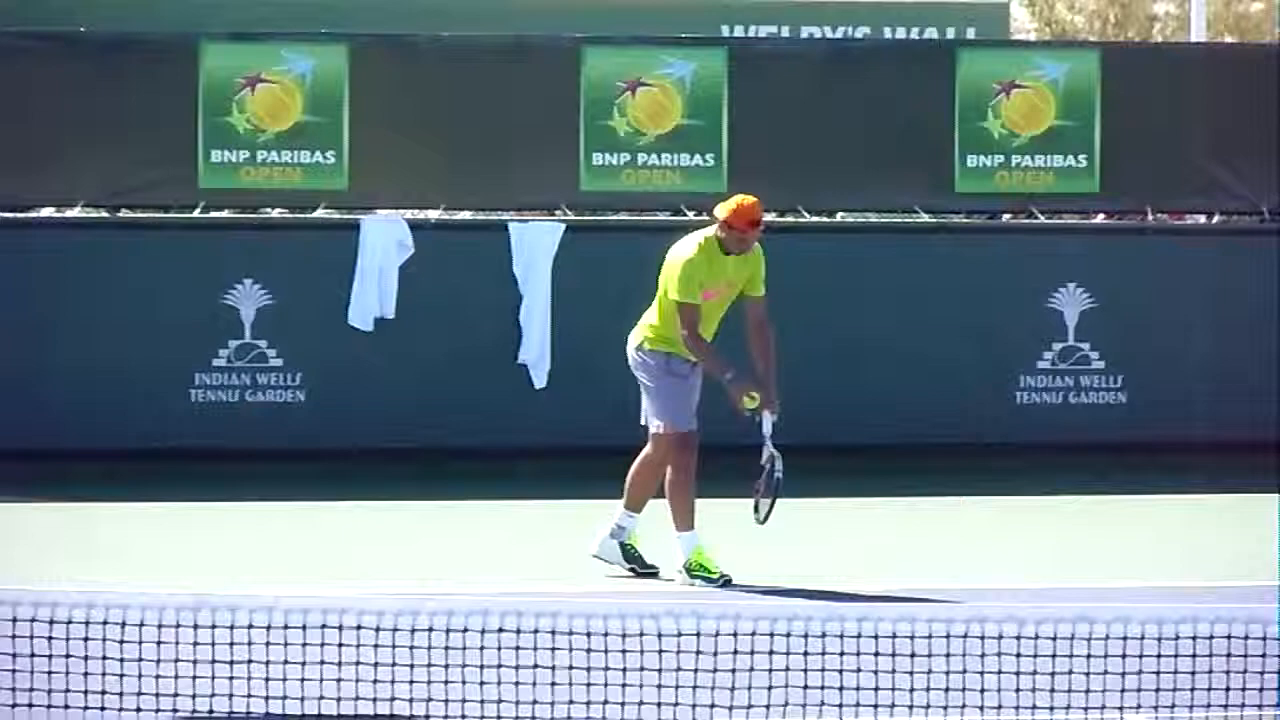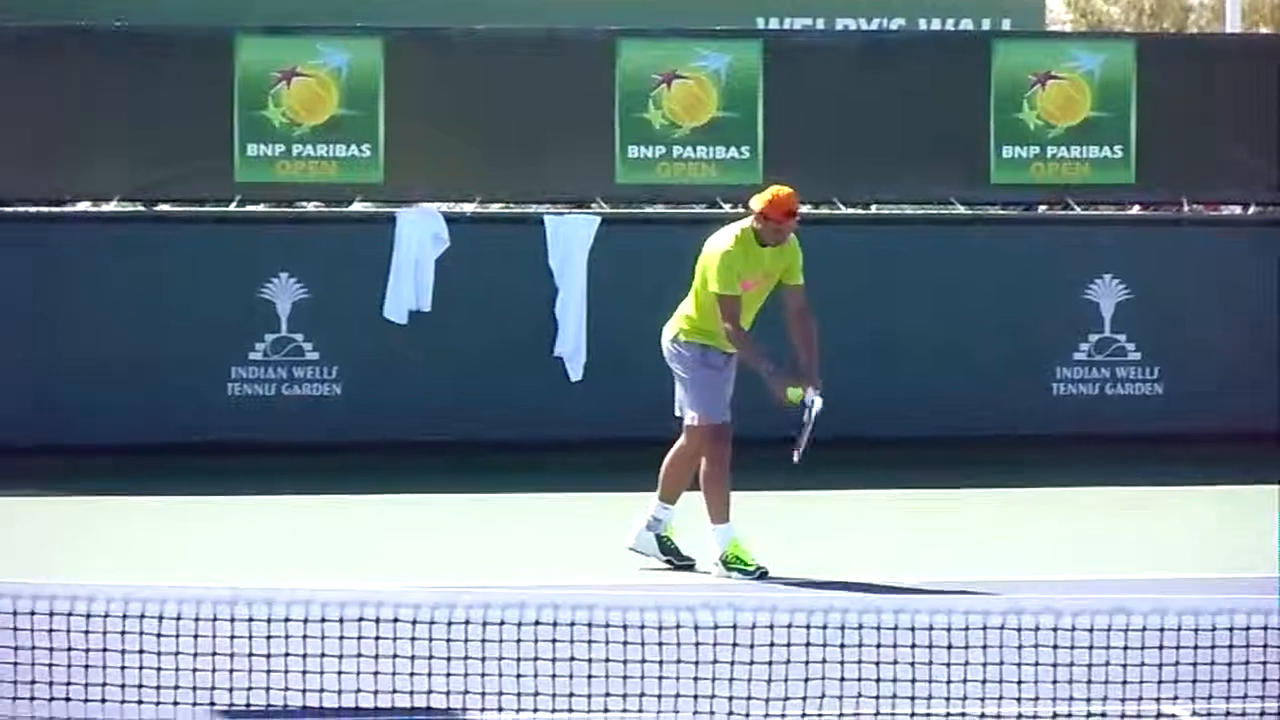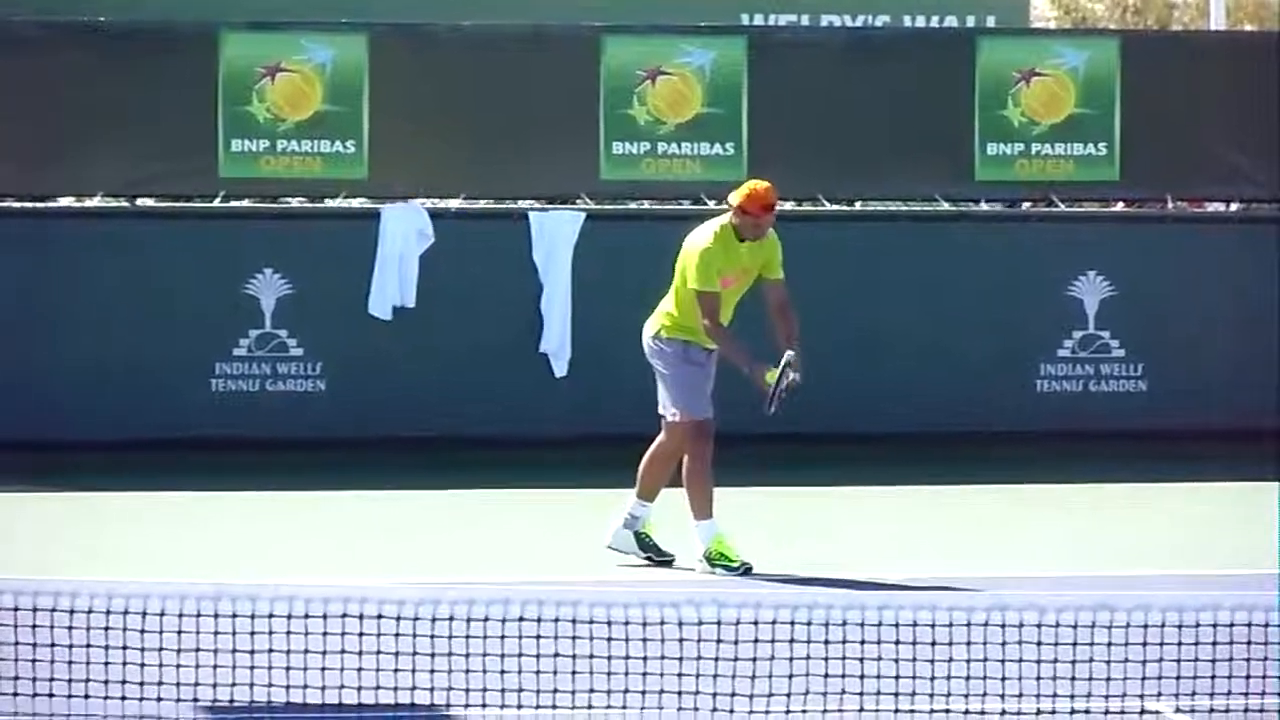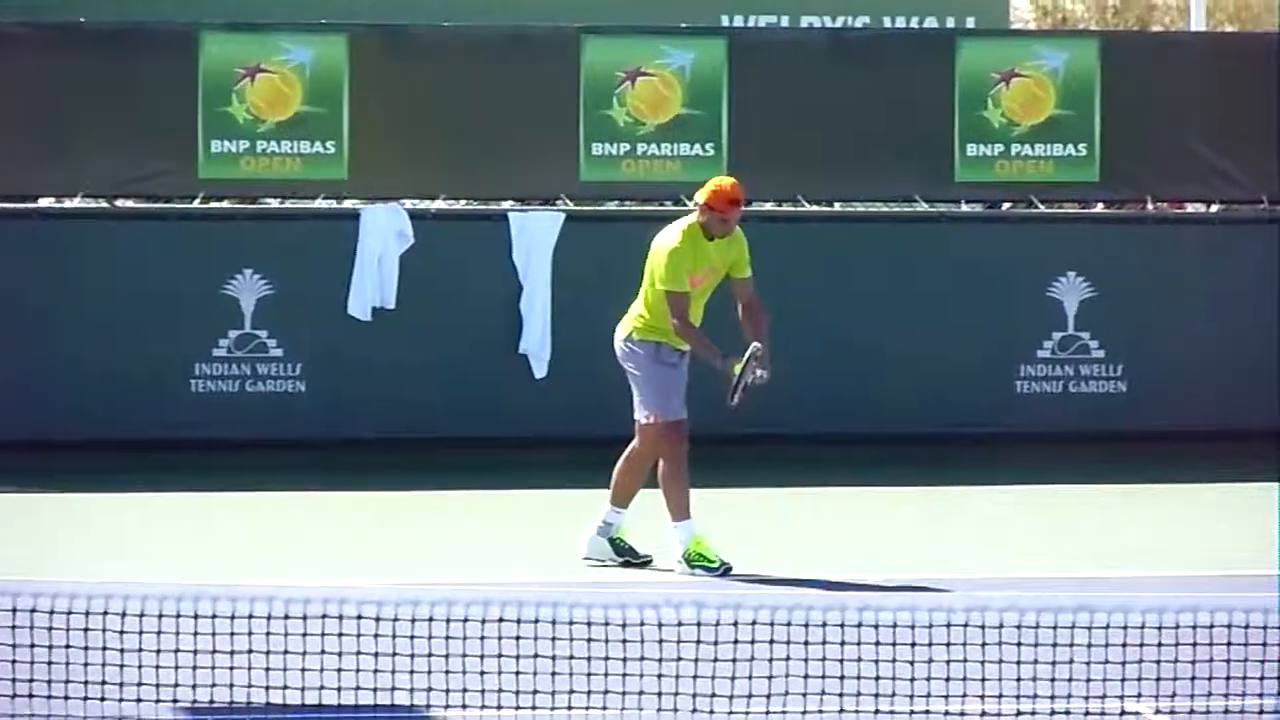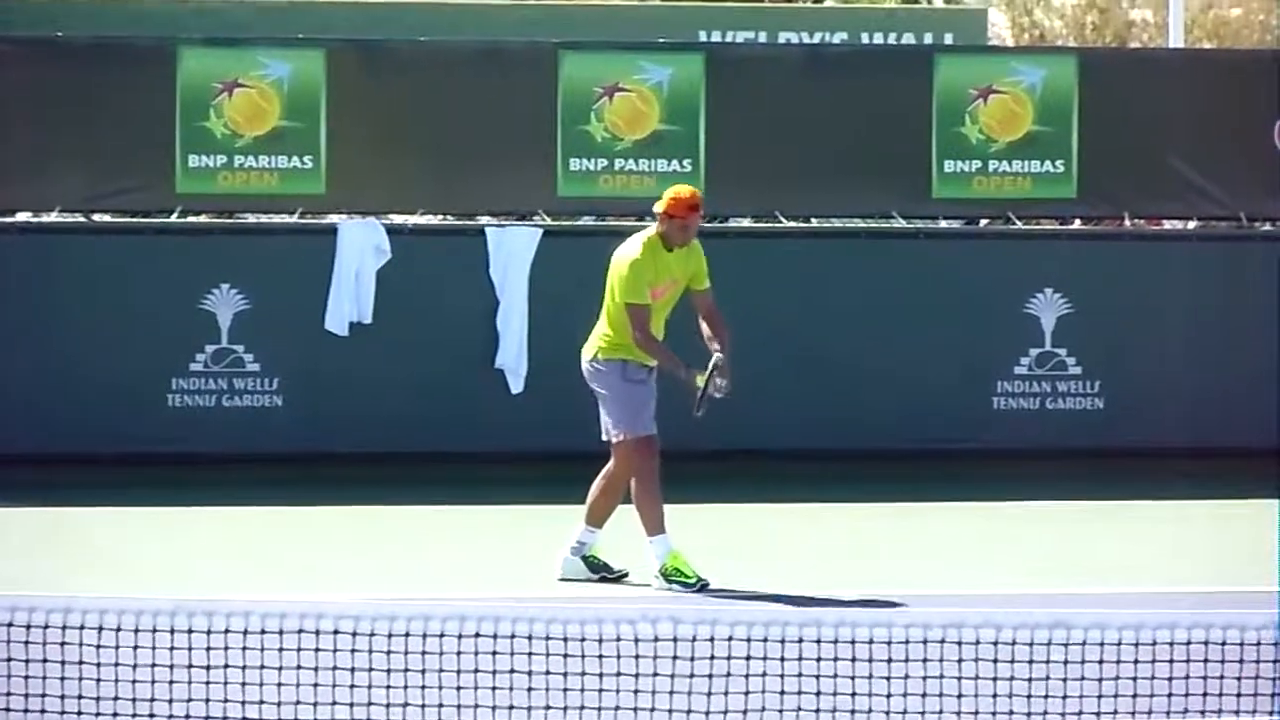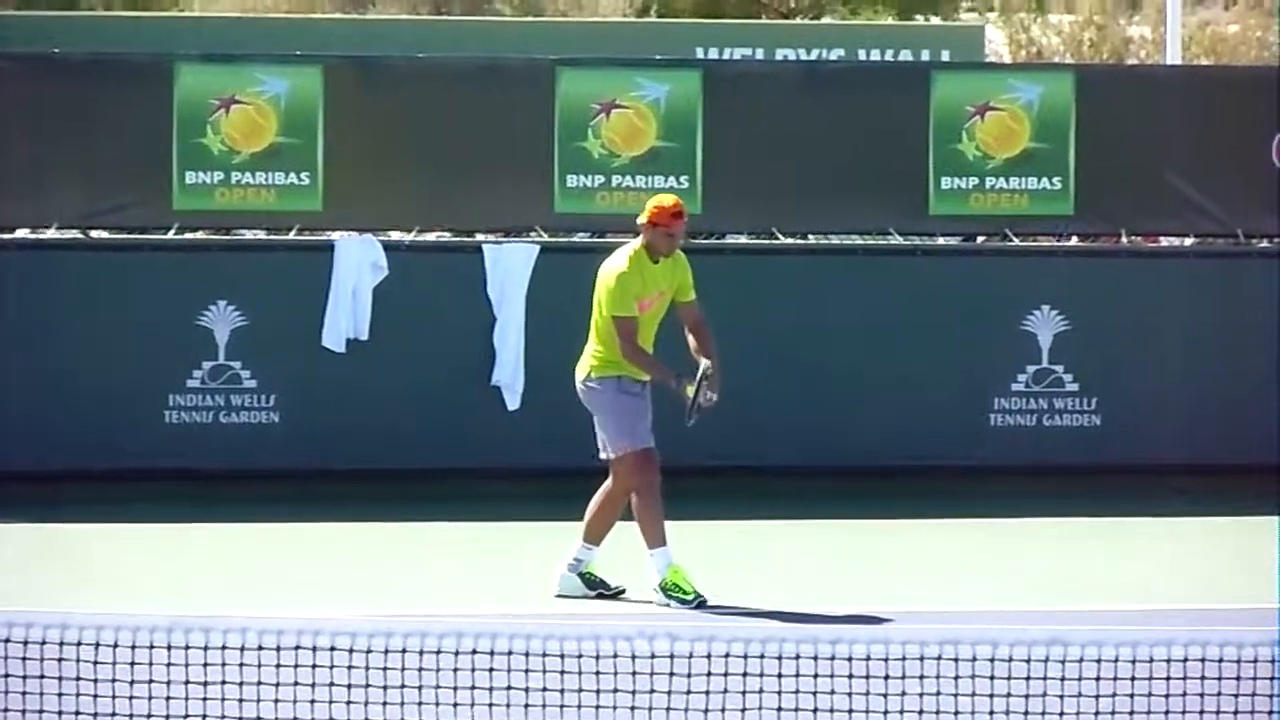
dt=0.2s
person 1, frame 1
left shoulder: (752, 256)
right shoulder: (689, 258)
left elbow: (758, 322)
right elbow: (688, 333)
left wrist: (767, 383)
right wrist: (730, 380)
left hip: (689, 357)
right hip: (659, 350)
left knee: (660, 449)
right knee: (682, 447)
left ankle: (616, 537)
right ankle: (691, 556)
person 1, frame 2
left shoulder: (788, 246)
right shoulder: (726, 250)
left elbow: (798, 311)
right elbow: (731, 325)
left wrist: (810, 369)
right wrist: (770, 373)
left hip: (722, 349)
right hip: (693, 342)
left knee: (694, 441)
right knee: (717, 440)
left ankle: (652, 529)
right ankle: (726, 549)
person 1, frame 3
left shoulder: (767, 241)
right shoulder: (705, 246)
left elbow: (780, 304)
right elbow: (710, 321)
left wrist: (791, 355)
right wrist: (751, 367)
left hip: (701, 344)
right hip: (674, 339)
left knee: (674, 438)
right knee: (698, 437)
left ankle: (630, 527)
right ankle: (711, 546)
person 1, frame 4
left shoulder: (734, 240)
right shoulder: (674, 246)
left elbow: (748, 302)
right elbow: (679, 321)
left wrist: (760, 351)
right wrist: (722, 362)
left hip: (672, 347)
right hip: (646, 342)
left knee: (648, 442)
right knee: (673, 439)
left ankle: (603, 534)
right ankle: (689, 547)
person 1, frame 5
left shoulder: (692, 252)
right shoulder: (634, 259)
left elbow: (708, 312)
right elbow: (640, 334)
left wrist: (721, 357)
right wrist: (685, 372)
left hip: (638, 364)
right hip: (613, 361)
left knee: (624, 462)
right knee: (645, 455)
left ankle: (578, 554)
right ankle: (665, 561)
person 1, frame 6
left shoulder: (677, 263)
right shoulder: (621, 272)
left elbow: (694, 323)
right elbow: (628, 347)
left wrist: (708, 366)
right wrist: (676, 381)
left hip: (632, 379)
right hip: (607, 377)
left knee: (623, 479)
right knee: (645, 470)
left ankle: (576, 571)
right ankle: (666, 576)
